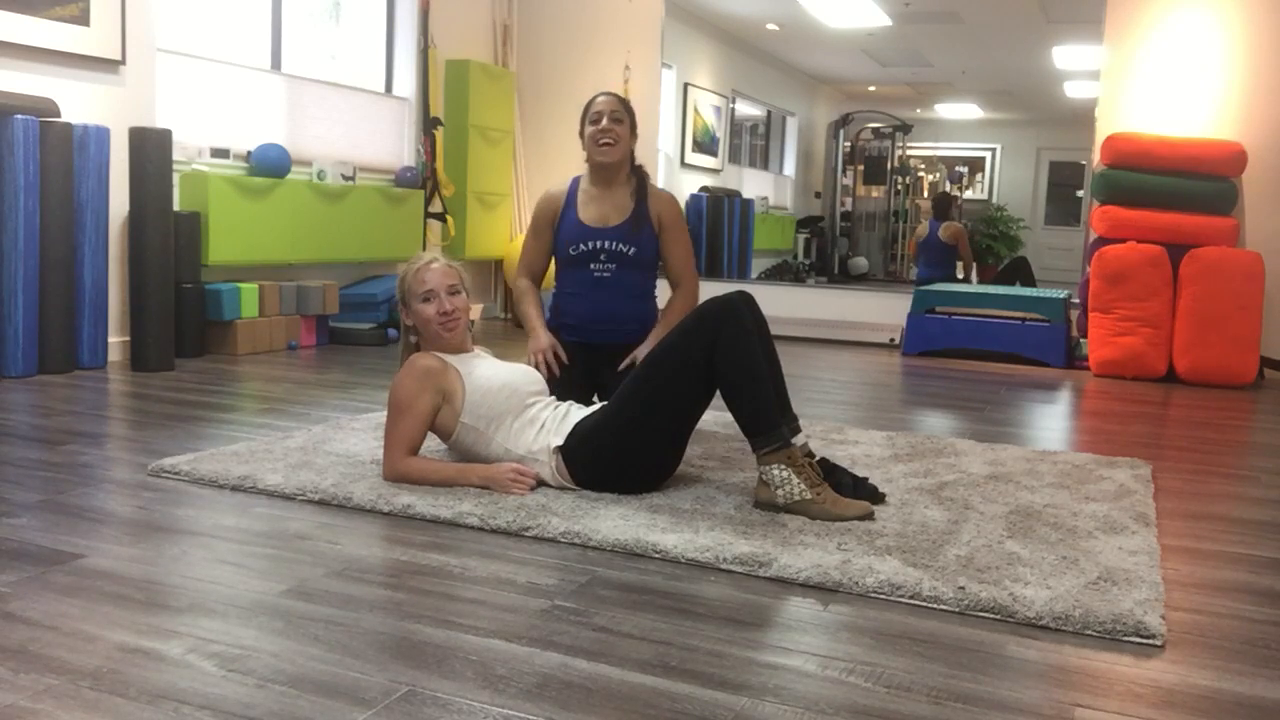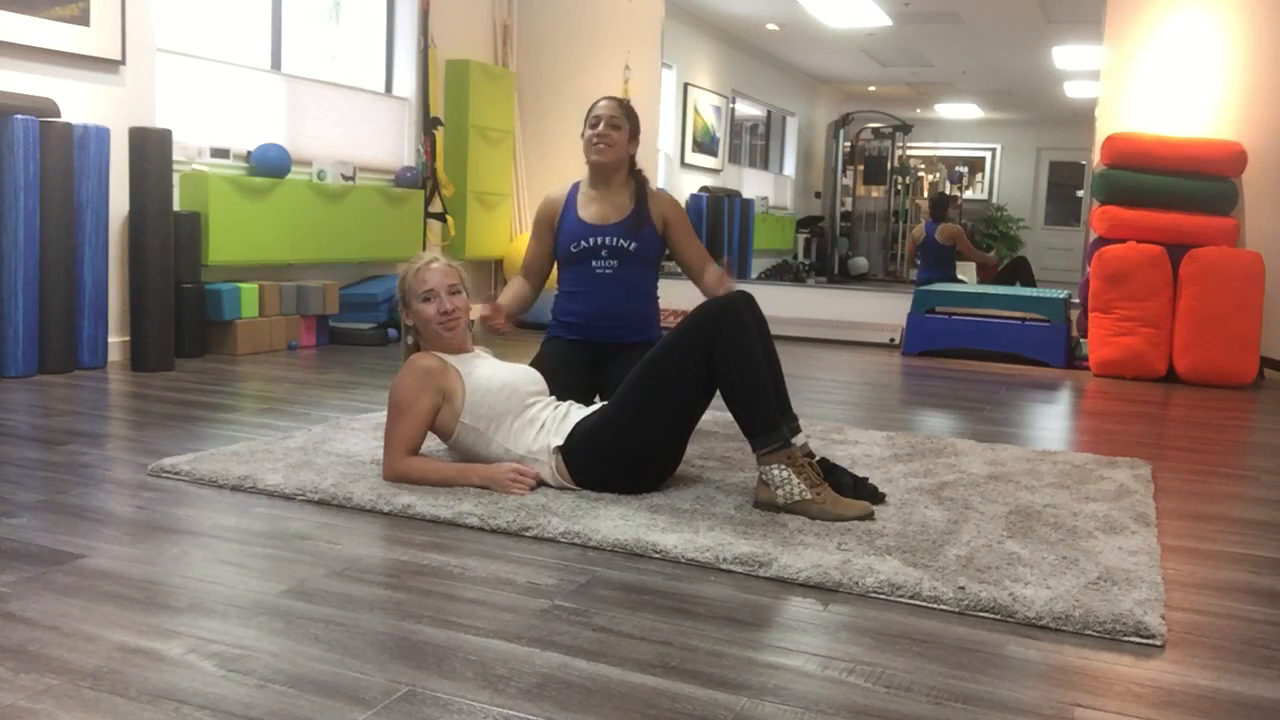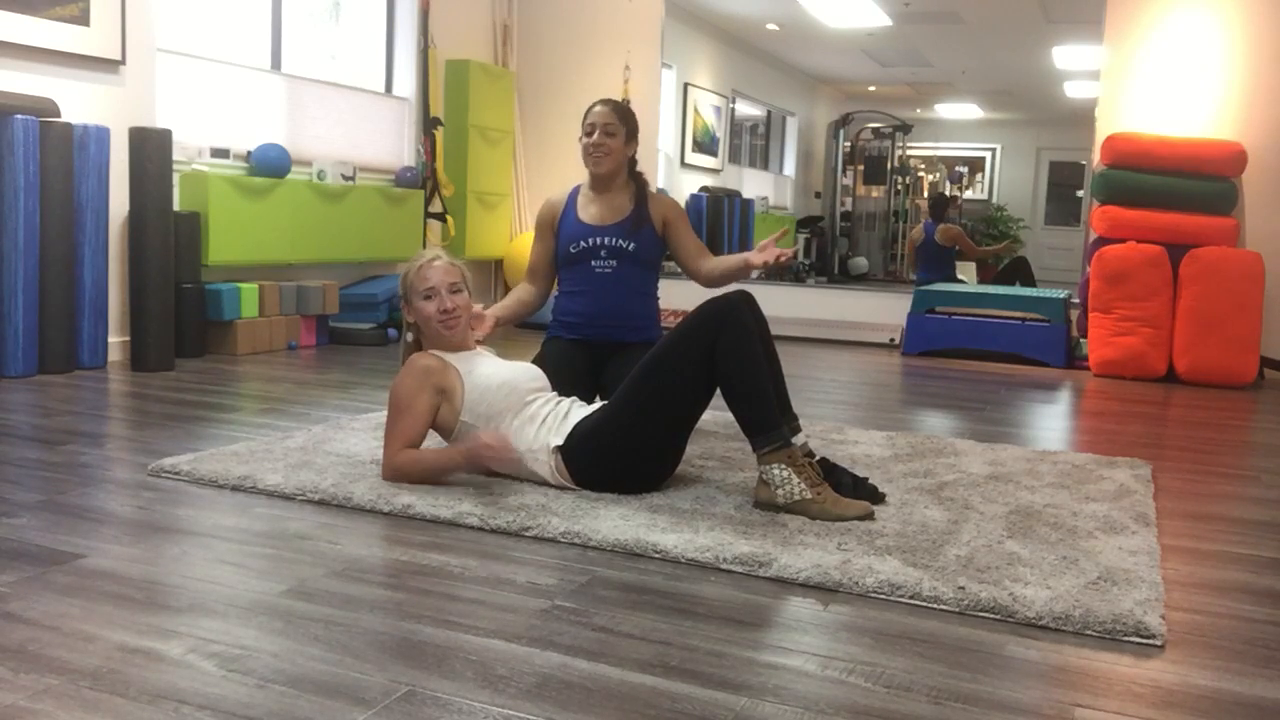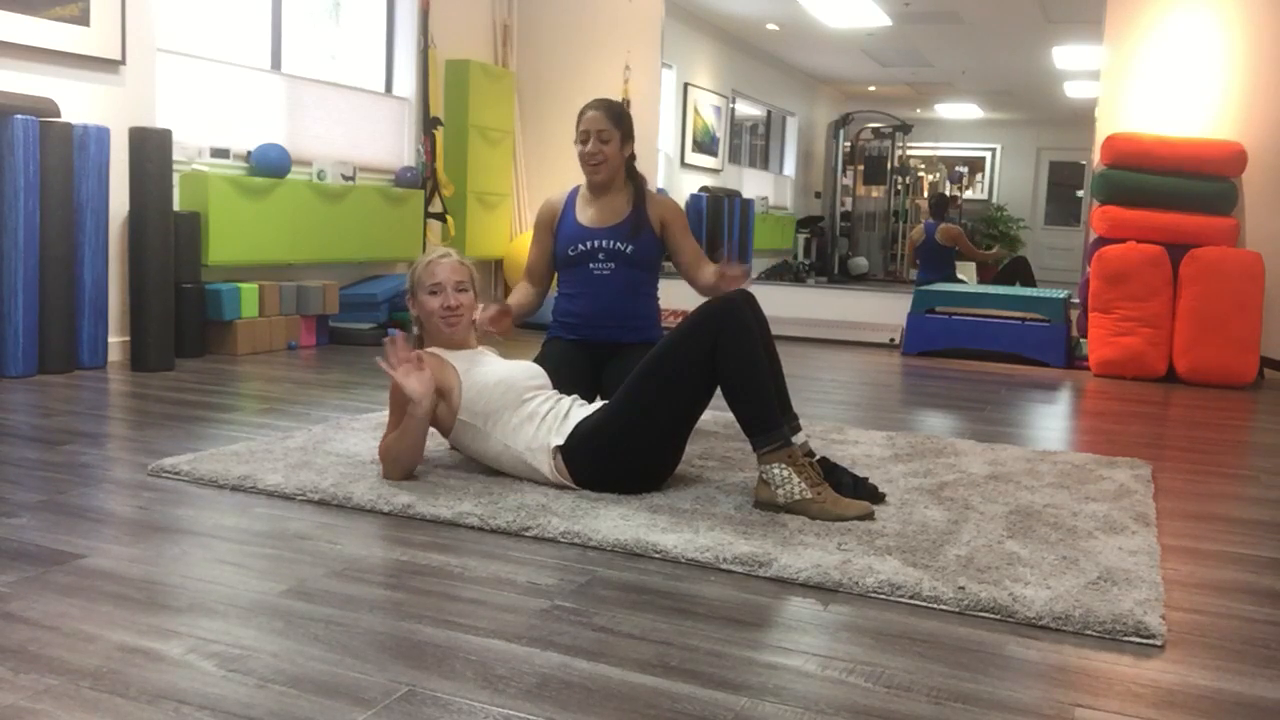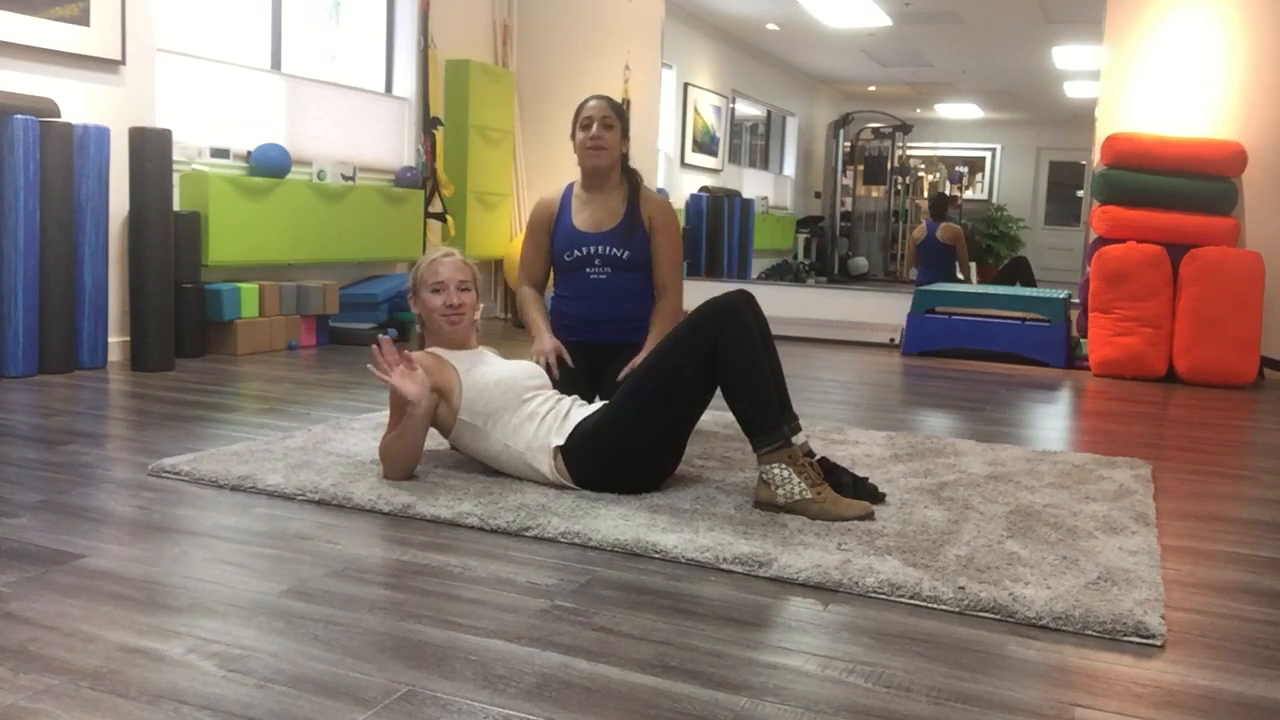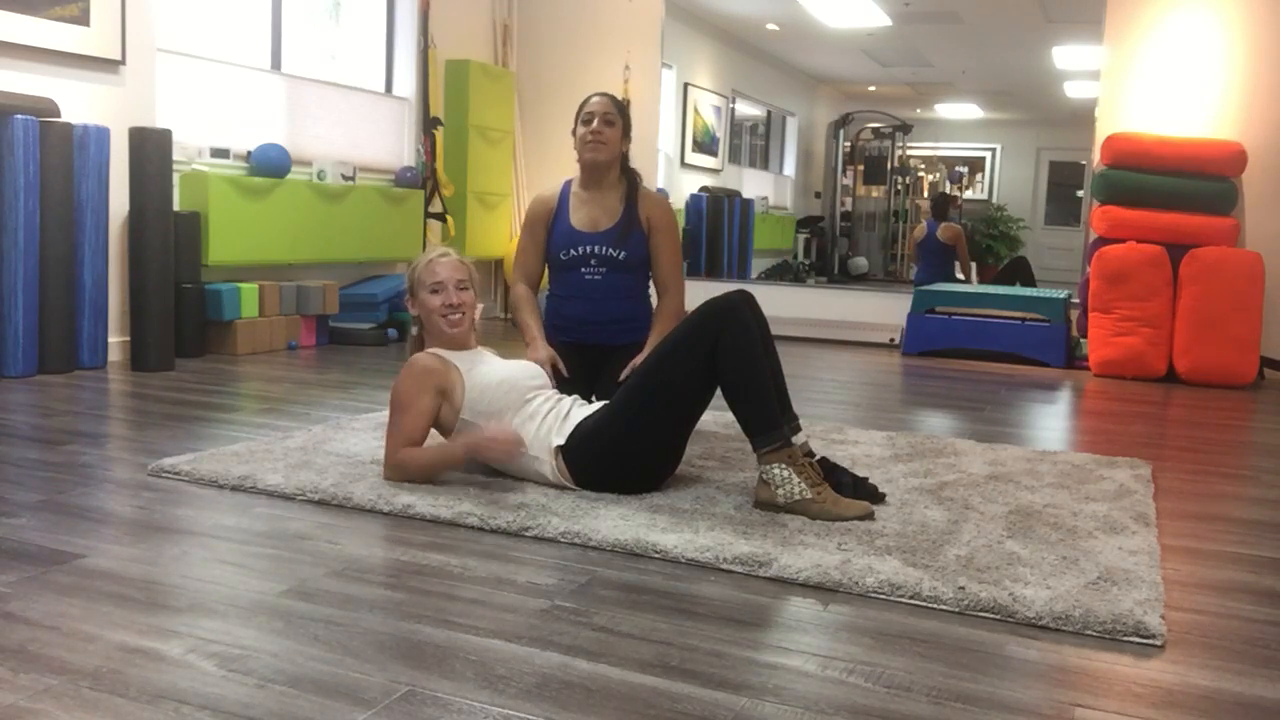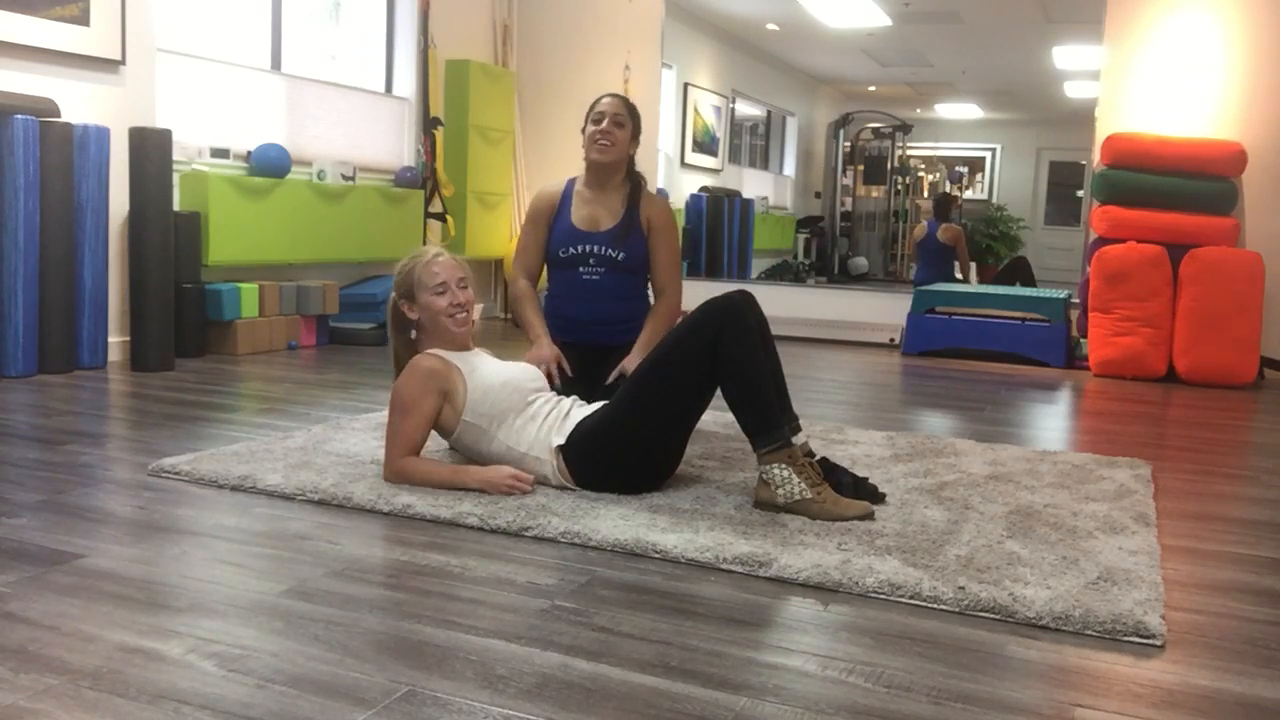
dt=0.3s
person 1, frame 1
left shoulder: (479, 357)
right shoulder: (424, 372)
right elbow: (396, 465)
right wrist: (485, 473)
left hip: (599, 440)
right hip: (590, 458)
left knee: (734, 308)
right knee: (721, 318)
left ankle: (793, 459)
right ankle: (783, 477)
person 1, frame 2
left shoulder: (479, 358)
right shoulder: (424, 372)
right elbow: (396, 465)
right wrist: (484, 473)
left hip: (599, 439)
right hip: (590, 458)
left knee: (736, 307)
right knee: (721, 317)
left ankle: (792, 459)
right ankle: (783, 477)
person 1, frame 3
left shoulder: (480, 356)
right shoulder: (424, 372)
right elbow: (395, 466)
right wrist: (467, 453)
left hip: (602, 441)
right hip: (590, 458)
left knee: (736, 308)
right knee: (722, 318)
left ankle: (792, 461)
right ankle: (783, 478)
person 1, frame 4
left shoulder: (483, 355)
right shoulder: (427, 368)
right elbow: (394, 466)
right wrist: (419, 406)
left hip: (602, 438)
right hip: (591, 457)
left knee: (737, 306)
right knee: (724, 317)
left ankle: (792, 458)
right ankle: (782, 477)
person 1, frame 5
left shoulder: (484, 357)
right shoulder: (426, 368)
right elbow: (394, 466)
right wrist: (412, 404)
left hip: (603, 440)
right hip: (592, 457)
left knee: (737, 308)
right knee: (724, 319)
left ankle: (794, 460)
right ankle: (784, 476)
person 1, frame 6
left shoulder: (482, 357)
right shoulder: (426, 370)
right elbow: (398, 465)
right wrist: (470, 444)
left hip: (602, 439)
right hip: (591, 457)
left knee: (736, 307)
right knee: (724, 318)
left ankle: (793, 459)
right ankle: (783, 477)
person 1, frame 7
left shoulder: (477, 357)
right shoulder: (427, 372)
right elbow: (397, 465)
right wrist: (478, 475)
left hip: (603, 440)
right hip: (592, 458)
left knee: (736, 307)
right knee: (725, 317)
left ankle: (792, 461)
right ankle: (783, 478)
person 2, frame 1
left shoulder: (659, 205)
right shoulder: (555, 202)
left elbow: (685, 286)
right elbow: (526, 277)
left wrist: (657, 344)
right wrist: (536, 332)
left hip: (631, 349)
right hip: (567, 345)
person 2, frame 2
left shoulder: (659, 206)
right shoulder: (556, 206)
left elbow: (703, 268)
right elbow: (528, 277)
left wrist: (721, 286)
right wrist: (502, 307)
left hip: (636, 346)
right hip: (568, 343)
person 2, frame 3
left shoulder: (659, 208)
right shoulder: (556, 209)
left elbow: (704, 268)
right elbow: (535, 285)
left wrist: (747, 260)
right wrist: (495, 315)
left hip: (636, 347)
right hip: (569, 343)
person 2, frame 4
left shoulder: (658, 209)
right shoulder: (555, 210)
left elbow: (698, 270)
right elbow: (533, 282)
left wrist: (720, 278)
right wrist: (511, 309)
left hip: (636, 346)
right hip: (569, 343)
person 2, frame 5
left shoulder: (654, 209)
right shoulder: (549, 209)
left elbow: (669, 293)
right elbow: (529, 286)
left wrist: (650, 351)
right wrist: (542, 335)
left hip: (630, 348)
right hip: (568, 346)
person 2, frame 6
left shoulder: (652, 208)
right shoulder: (546, 205)
left elbow: (671, 293)
right elbow: (522, 285)
left wrist: (651, 353)
right wrist: (536, 342)
left hip: (628, 349)
right hip: (563, 346)
person 2, frame 7
left shoulder: (654, 211)
right shoulder: (549, 201)
left elbow: (667, 295)
right elbow: (521, 279)
left wrist: (640, 354)
right wrist: (540, 340)
left hip: (624, 350)
right hip: (561, 347)
